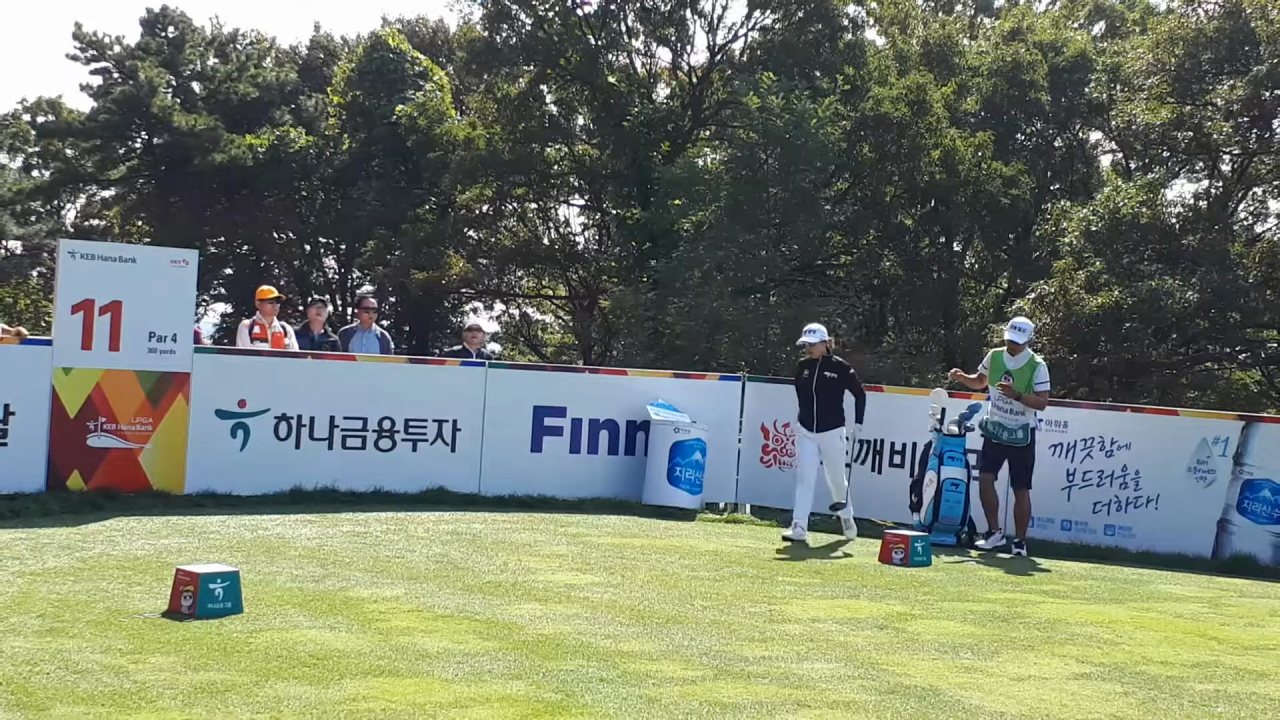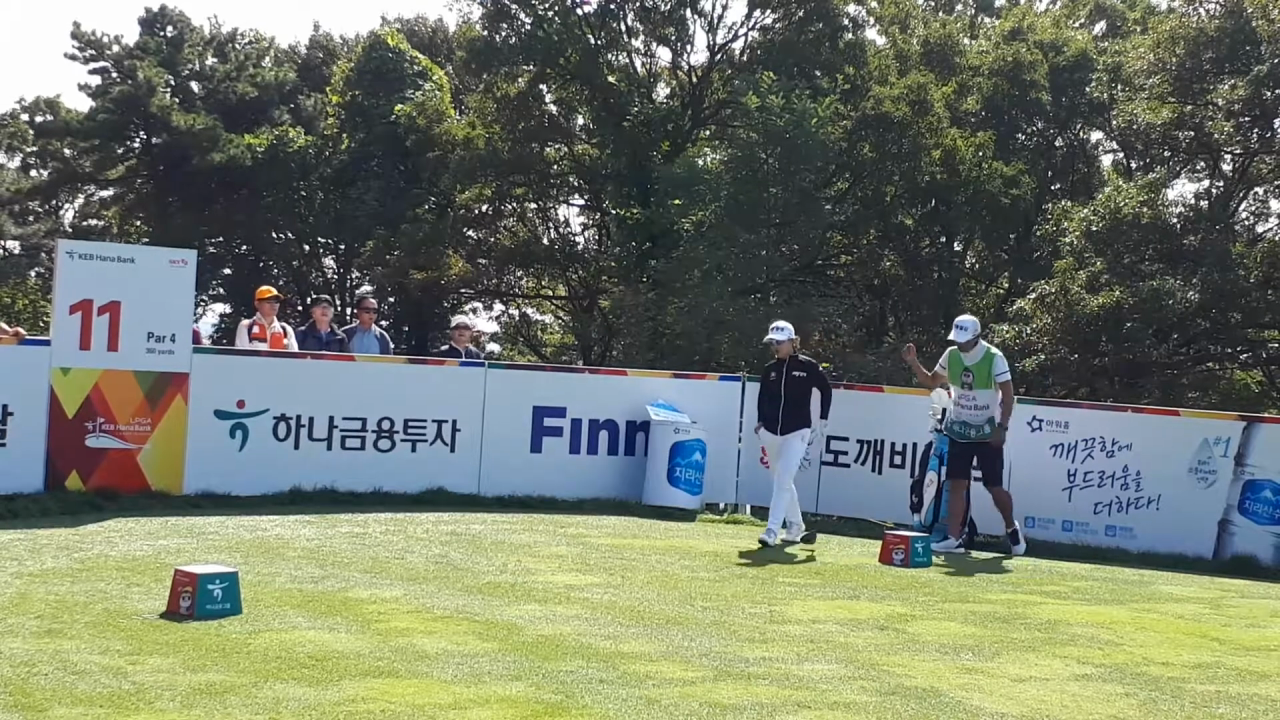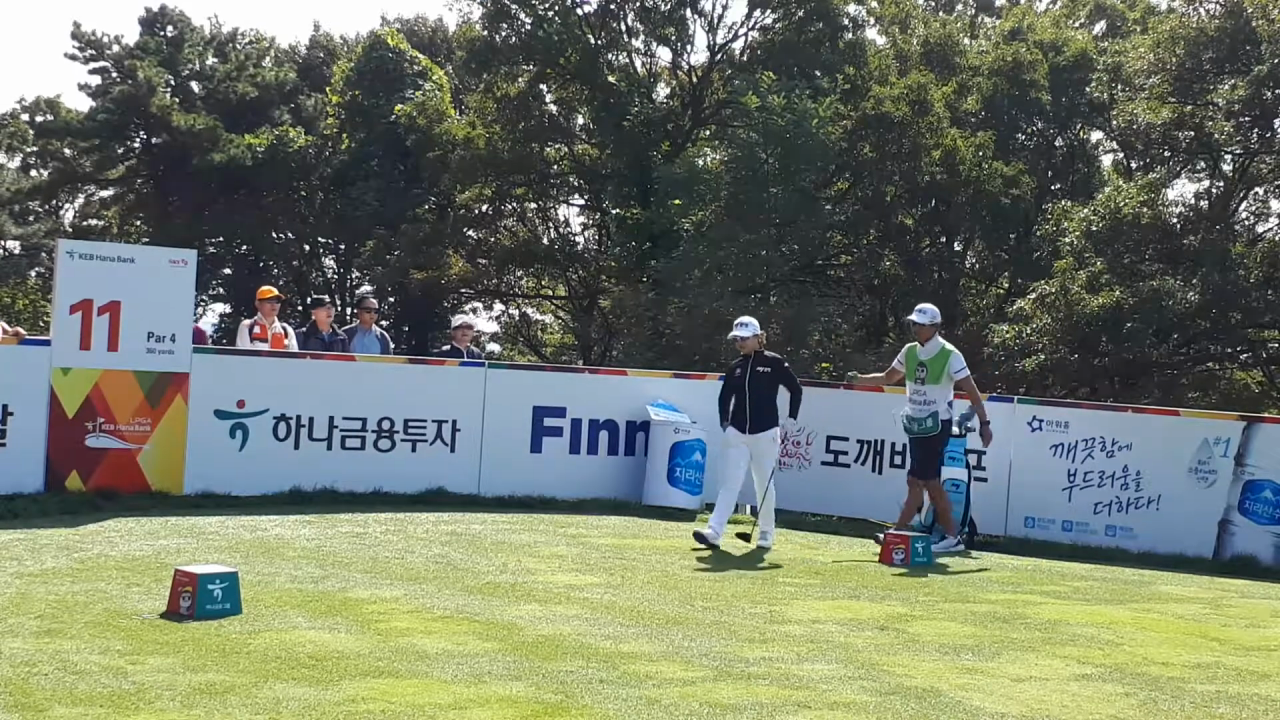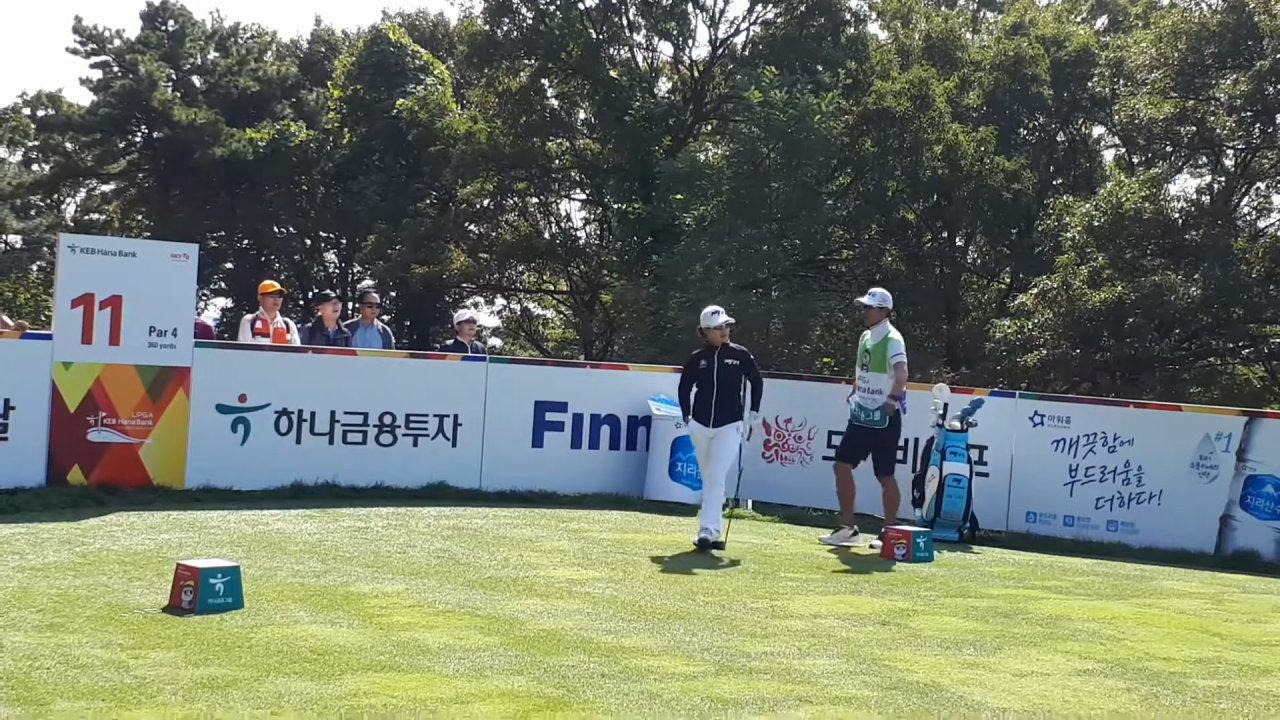
dt=0.5s
person 1, frame 1
left shoulder: (1037, 366)
right shoulder: (994, 356)
left elbow: (1042, 402)
right elbow: (980, 381)
left wrist: (1016, 395)
right wrist: (963, 378)
left hip: (1021, 434)
right hip: (994, 430)
left knee: (1021, 490)
right knee: (985, 479)
left ankle: (1019, 540)
right ankle: (994, 532)
person 1, frame 2
left shoulder: (994, 358)
right shoulder: (951, 355)
left elbow: (1008, 396)
right elbow: (931, 382)
left wrist: (1002, 428)
right wrist: (913, 363)
left hip: (988, 431)
right hip: (959, 429)
left knee: (994, 486)
right knee: (957, 483)
left ankle: (1011, 529)
right ankle: (954, 538)
person 1, frame 3
left shoulder: (950, 355)
right shoulder: (910, 351)
left elbow: (971, 390)
right elbow: (888, 377)
left wrist: (984, 423)
right wrist: (860, 380)
left hip: (937, 427)
right hip: (916, 426)
left knee: (916, 481)
right knee: (931, 483)
right ankle: (952, 536)
person 1, frame 4
left shoulder: (892, 340)
right shoulder: (866, 336)
left elbow: (901, 374)
left wrist: (893, 399)
right wrist: (855, 392)
left hip: (885, 419)
right hip: (861, 416)
left knee: (885, 477)
right knee: (842, 466)
right ankle: (847, 527)
person 2, frame 1
left shoulder: (840, 367)
right shoulder: (803, 366)
left elbow: (859, 394)
left wrist: (858, 424)
left hip: (832, 431)
right hip: (805, 430)
left knee: (836, 480)
right knee: (805, 478)
left ankle: (847, 519)
right ankle: (799, 527)
person 2, frame 2
left shoulder: (808, 366)
right shoulder: (770, 369)
left elbow: (826, 391)
left wrist: (823, 420)
right wrist: (760, 422)
left hip: (797, 433)
right hip: (771, 432)
left knee: (783, 482)
right knee: (783, 483)
left ankle: (771, 531)
right ankle: (796, 526)
person 2, frame 3
left shoulder: (774, 363)
right shoulder: (735, 367)
left elbow: (796, 390)
right elbow: (725, 397)
left wrist: (791, 419)
right wrist: (724, 422)
left hip: (765, 433)
right hip: (736, 433)
left knee: (764, 484)
right knee: (729, 483)
left ankle: (766, 533)
right ankle: (713, 532)
person 2, frame 4
left shoulder: (740, 354)
right shoulder: (696, 358)
left elbow: (757, 381)
right elbow: (684, 388)
left wrist: (754, 412)
right wrist: (687, 417)
left hip: (730, 426)
right hip: (700, 425)
left knee: (716, 478)
right knee: (707, 479)
left ankle: (708, 532)
right ankle: (710, 530)
